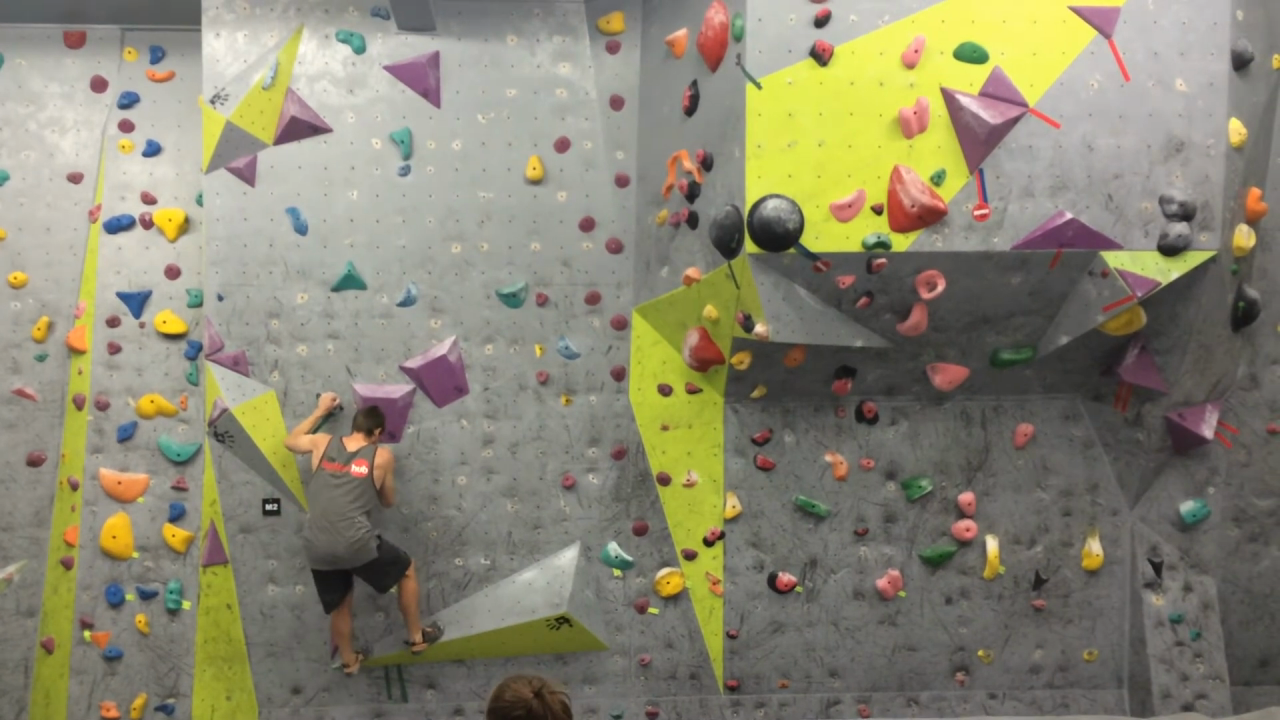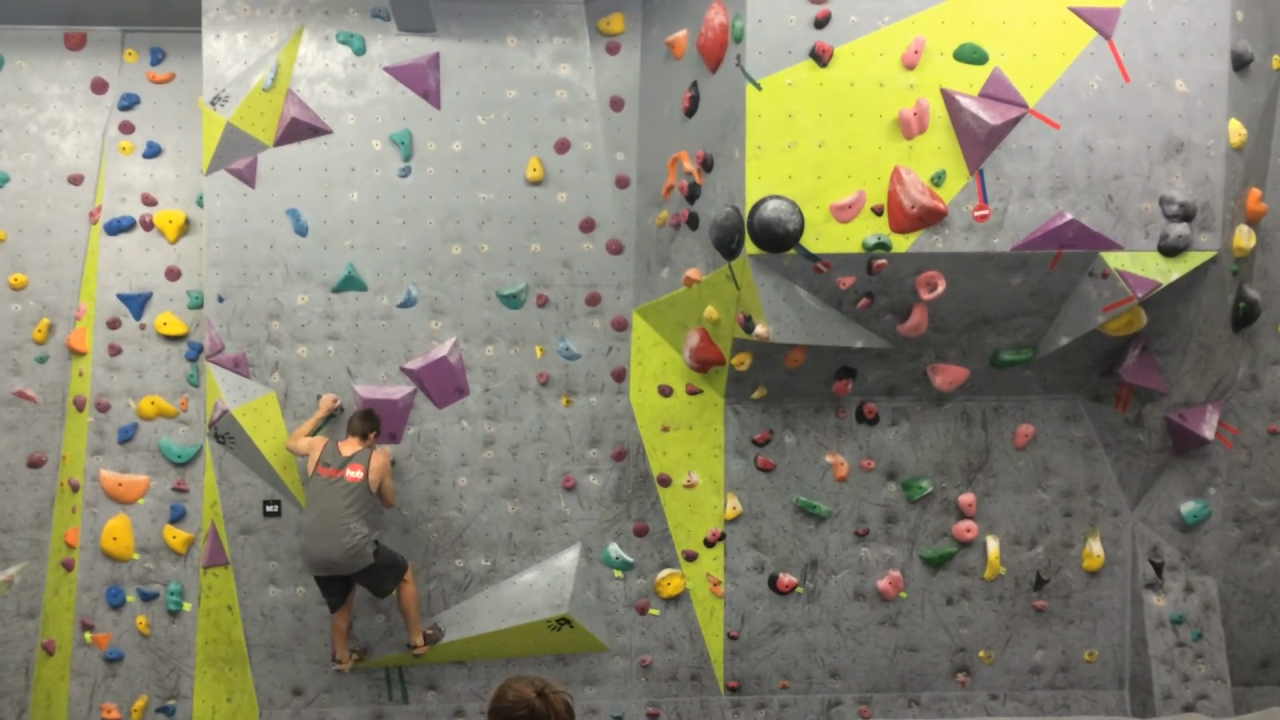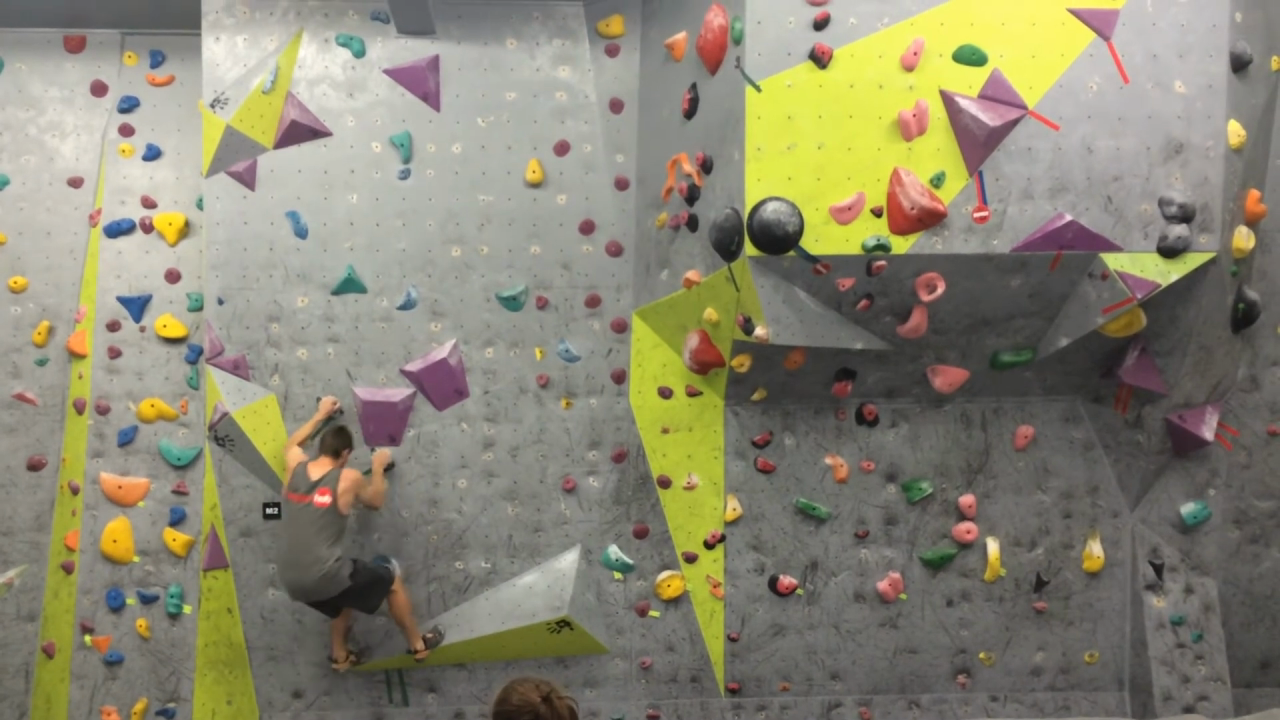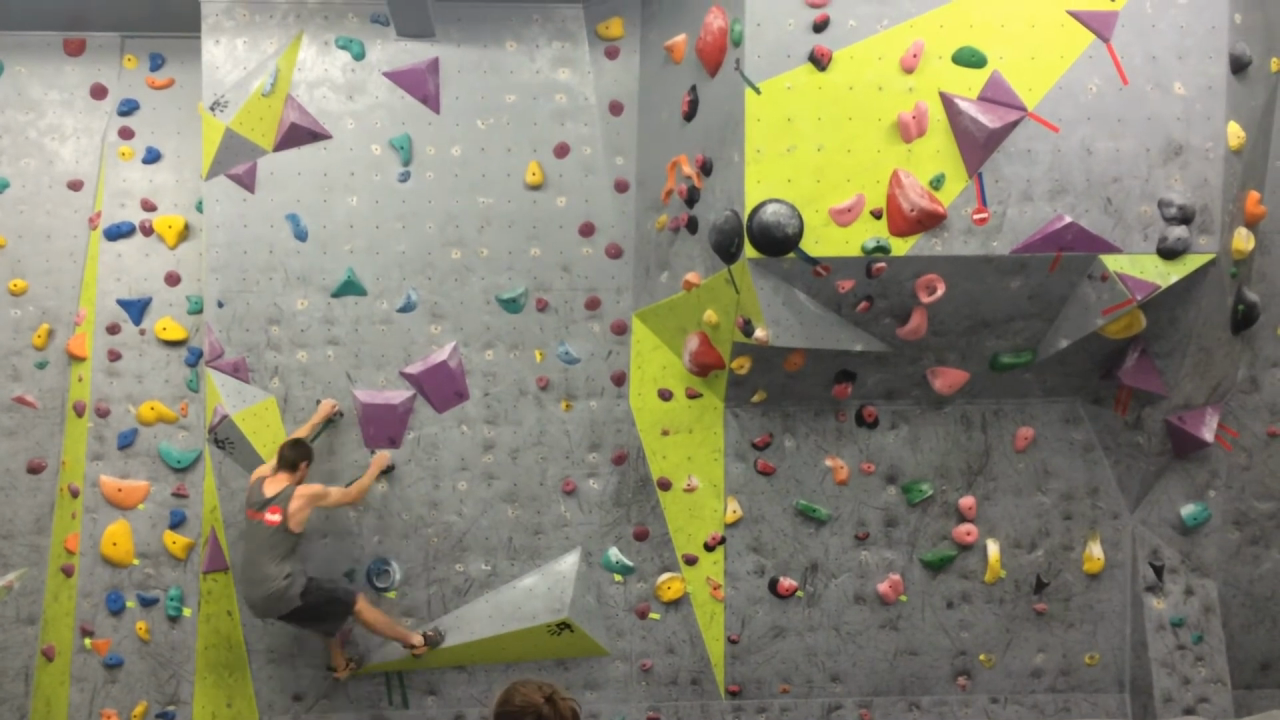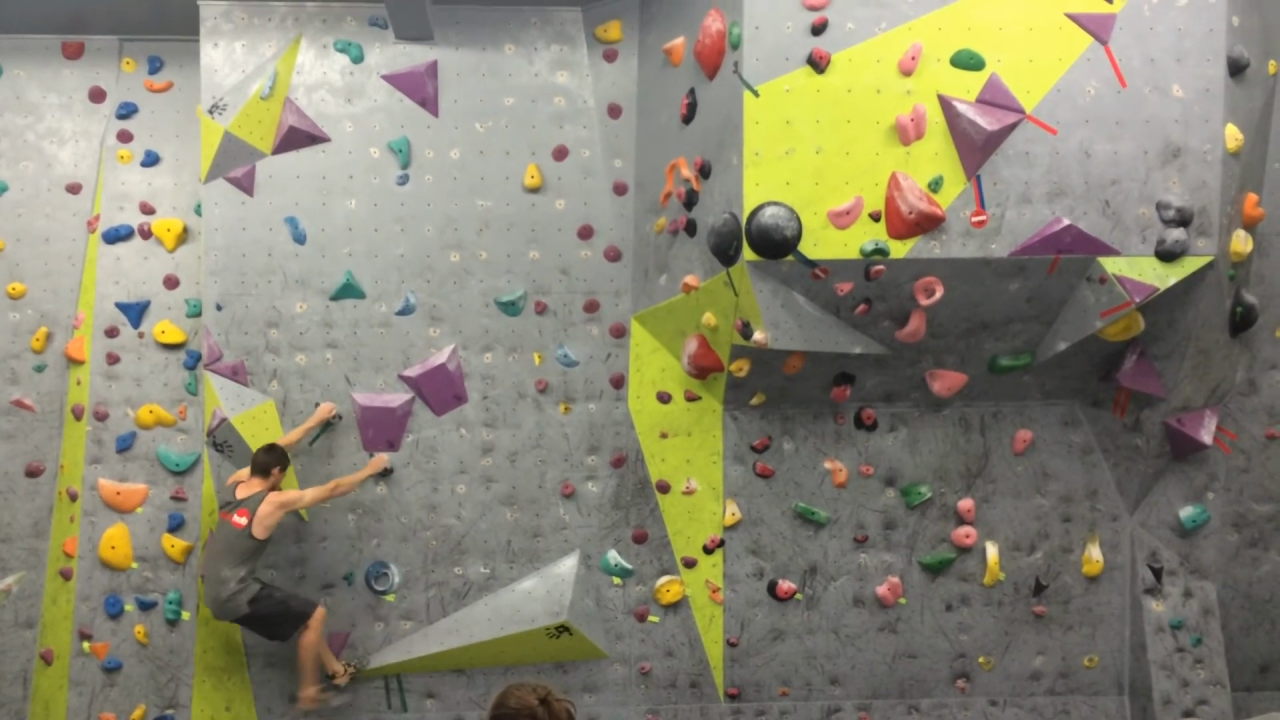
dt=0.2s
person 1, frame 1
left shoulder: (323, 443)
right shoulder: (382, 456)
left elbow: (291, 440)
right elbow: (388, 501)
left wrist: (320, 411)
left hip: (316, 549)
right hip: (356, 545)
left knee: (339, 606)
right knee: (406, 571)
left ankle: (349, 660)
right ankle: (416, 636)
person 1, frame 2
left shoulder: (319, 448)
right shoulder: (377, 459)
left elbow: (292, 441)
right elbow: (389, 501)
left wrist: (321, 413)
left hip: (313, 553)
right hip: (351, 550)
left knee: (341, 601)
right knee: (403, 574)
left ankle: (342, 656)
right ankle: (417, 639)
person 1, frame 3
left shoulder: (295, 466)
right shoulder: (349, 479)
left elbow: (292, 443)
right elbow: (376, 502)
left wrist: (320, 416)
right wrist: (379, 468)
left hip: (292, 581)
right hip: (325, 576)
left knee: (348, 596)
right knee: (392, 583)
left ankle: (339, 656)
right ankle: (418, 645)
person 1, frame 4
left shoulder: (257, 479)
right shoulder: (305, 496)
left elbow: (290, 449)
right elbow: (353, 495)
left wrist: (317, 419)
right wrist: (374, 468)
left hip: (254, 595)
right hip: (282, 594)
left knee: (335, 605)
right knee: (357, 604)
left ankle: (338, 665)
right ankle: (414, 642)
person 1, frame 5
left shoulder: (238, 481)
right shoulder: (276, 502)
left elbow: (274, 451)
right elbow: (331, 490)
left wrist: (313, 422)
right wrist: (370, 469)
left hip: (222, 589)
right hip: (235, 596)
left knee: (300, 612)
right knee: (315, 615)
left ankle: (336, 669)
right ankle: (309, 691)
